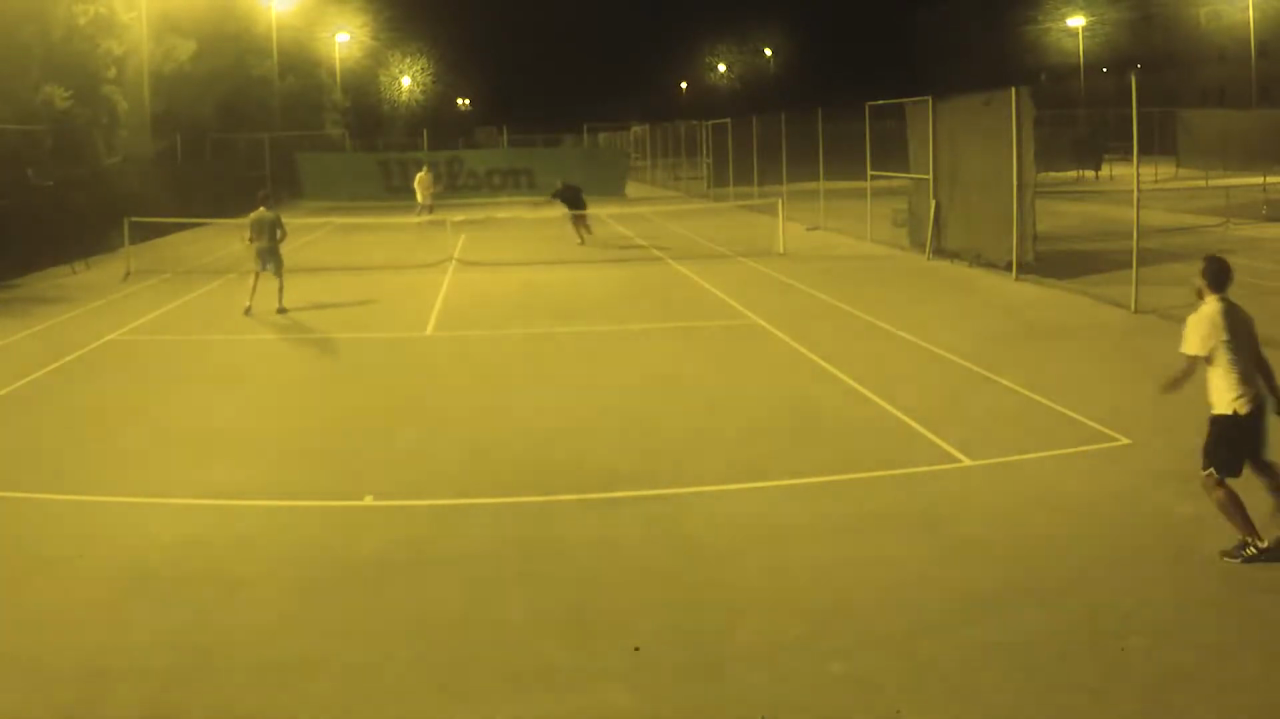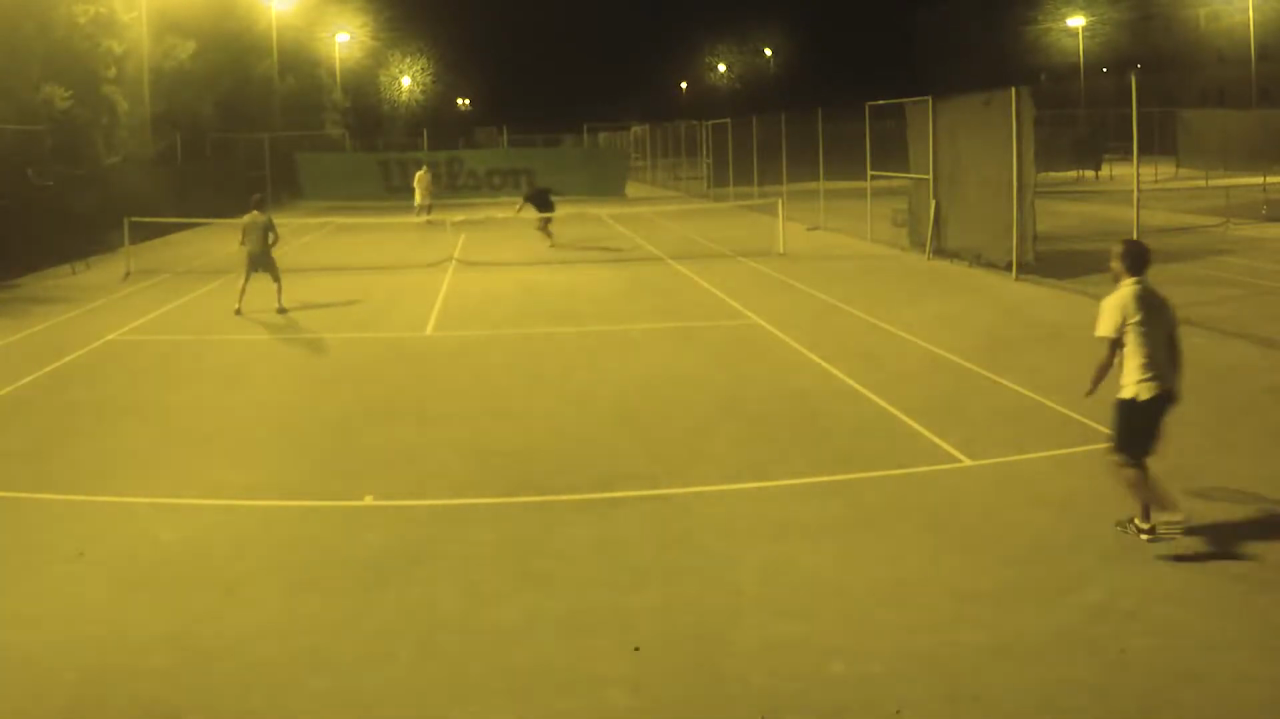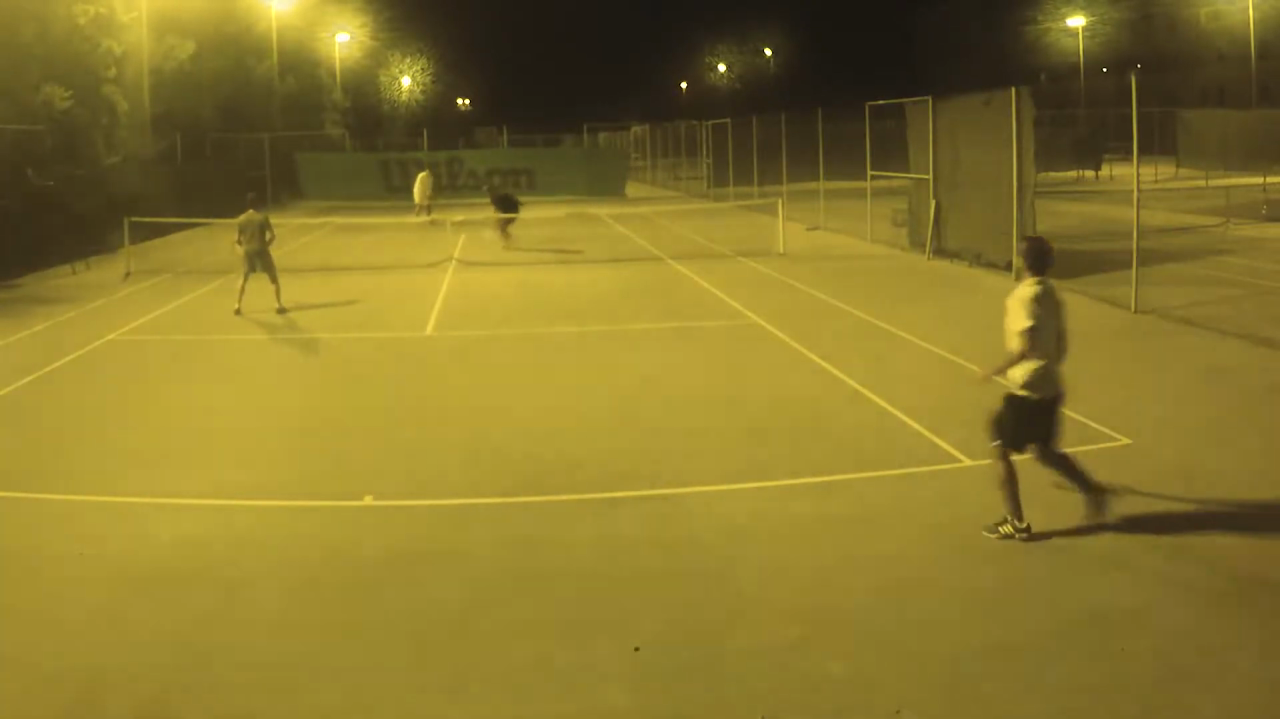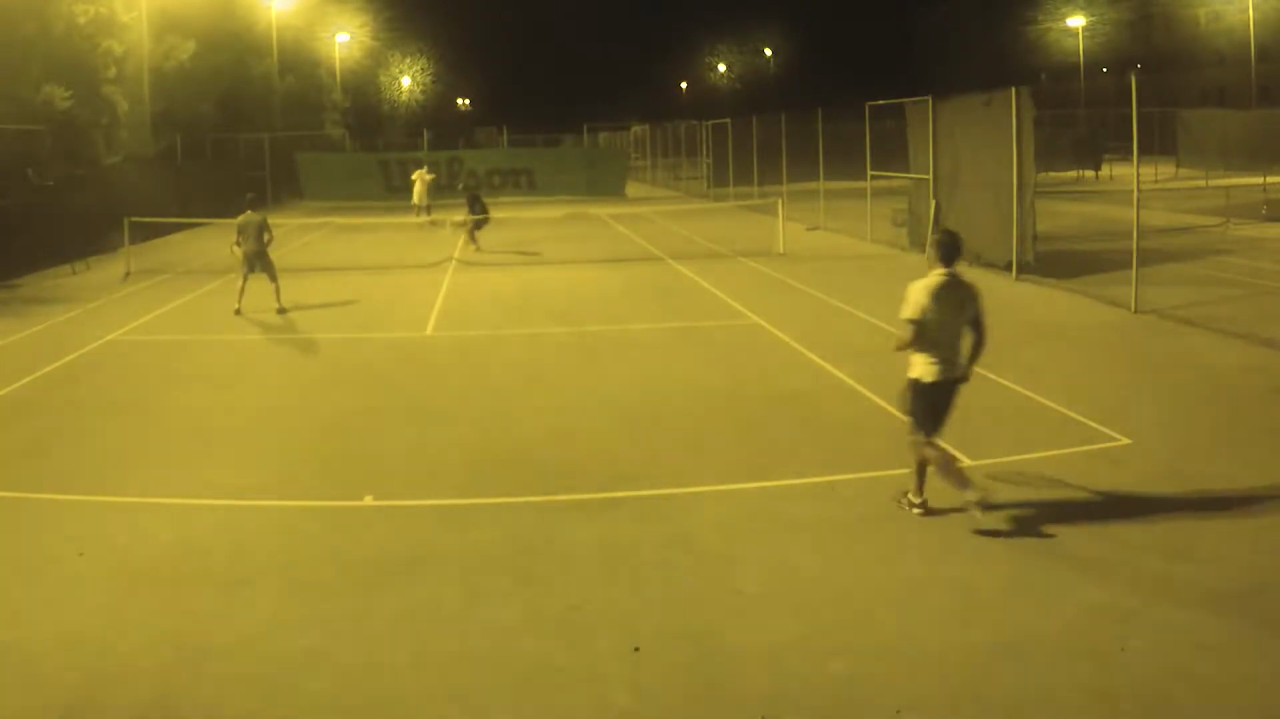
dt=0.3s
person 1, frame 1
left shoulder: (1201, 319)
right shoulder: (1240, 315)
left elbow: (1191, 368)
left wrist: (1174, 383)
left hip: (1231, 410)
right hip: (1254, 404)
left knee: (1212, 481)
left ankle: (1255, 542)
person 1, frame 2
left shoulder: (1115, 303)
right shoulder: (1159, 301)
left elbow: (1109, 355)
right elbow: (1174, 348)
left wrist: (1094, 383)
right wrist: (1173, 385)
left hip: (1138, 394)
right hip: (1160, 391)
left knee: (1124, 463)
right knee: (1134, 457)
left ankle: (1171, 514)
right ankle: (1145, 522)
person 1, frame 3
left shoulder: (1020, 299)
right shoulder: (1053, 298)
left elbow: (1025, 349)
left wrist: (1000, 368)
left hip: (1026, 391)
right hip: (1051, 389)
left knee: (1000, 452)
right knee: (1047, 451)
left ankle: (1017, 523)
right ankle: (1094, 491)
person 1, frame 4
left shoulder: (920, 289)
right shoulder: (968, 291)
left elbow: (910, 339)
right elbow: (980, 337)
left wrist: (898, 345)
right wrist: (968, 367)
left hip: (926, 376)
right hip: (952, 374)
left knee: (924, 442)
right knee: (921, 433)
left ankle: (971, 491)
right ankle: (917, 496)
